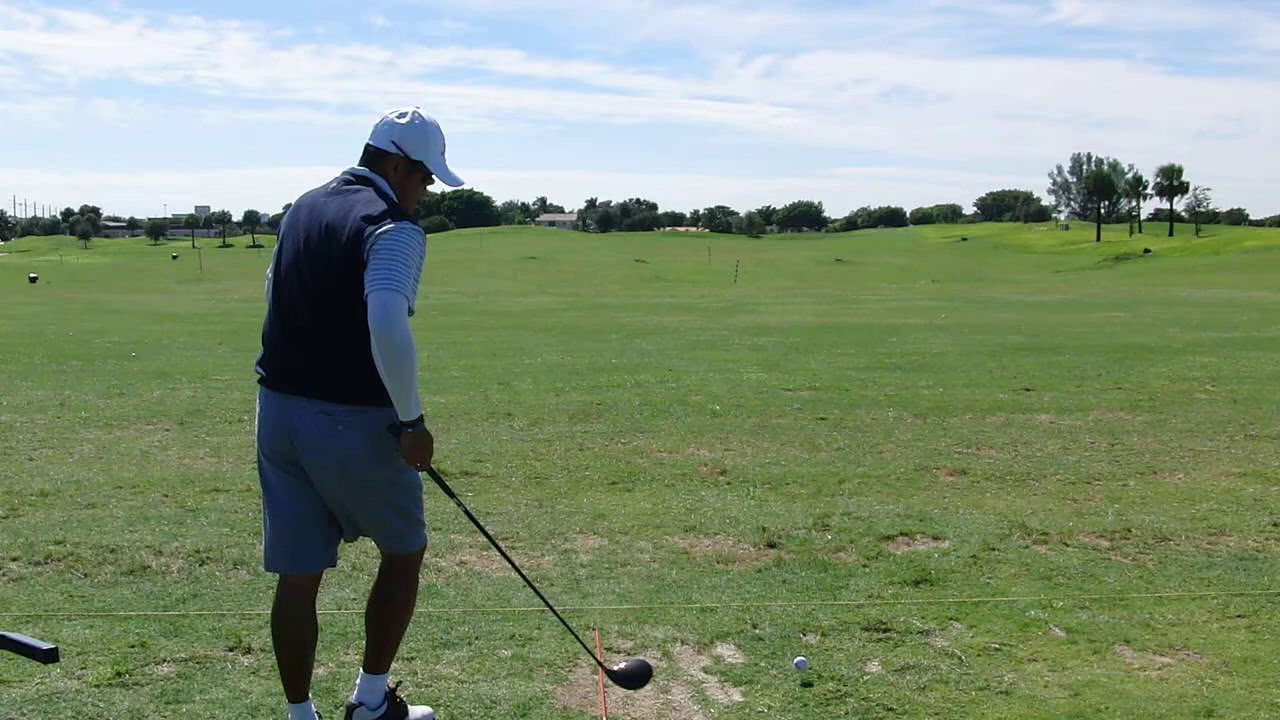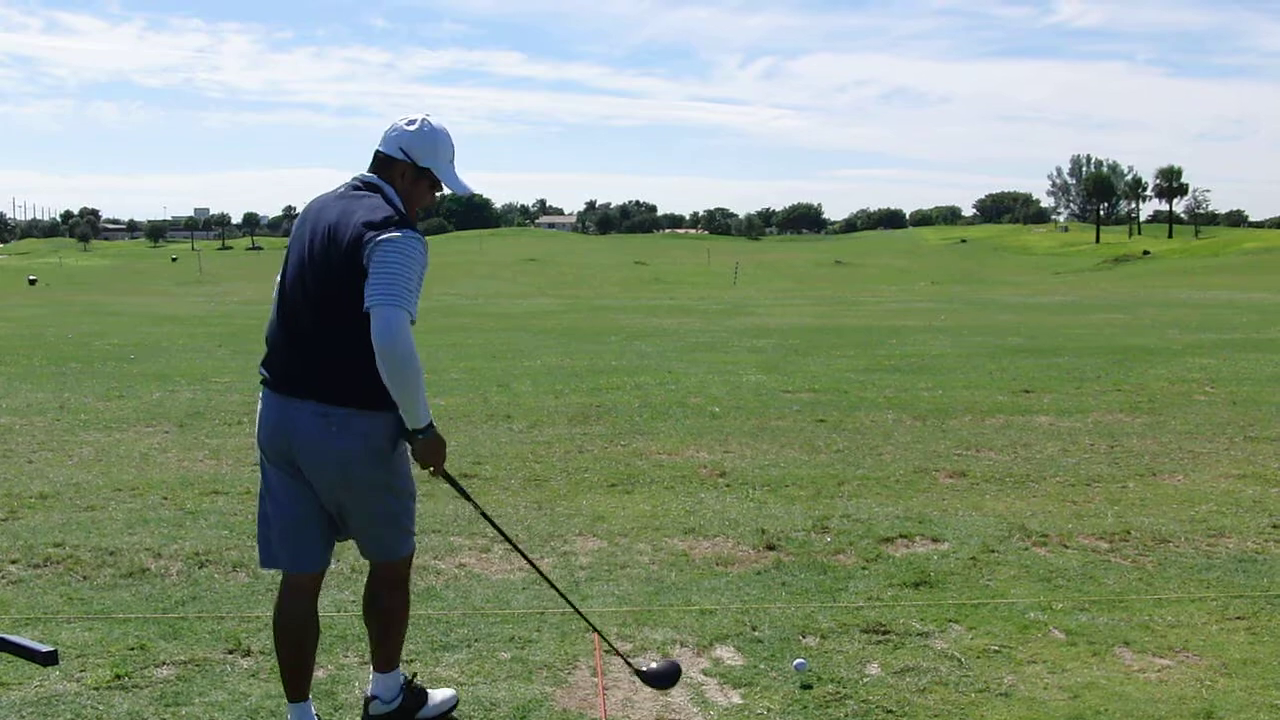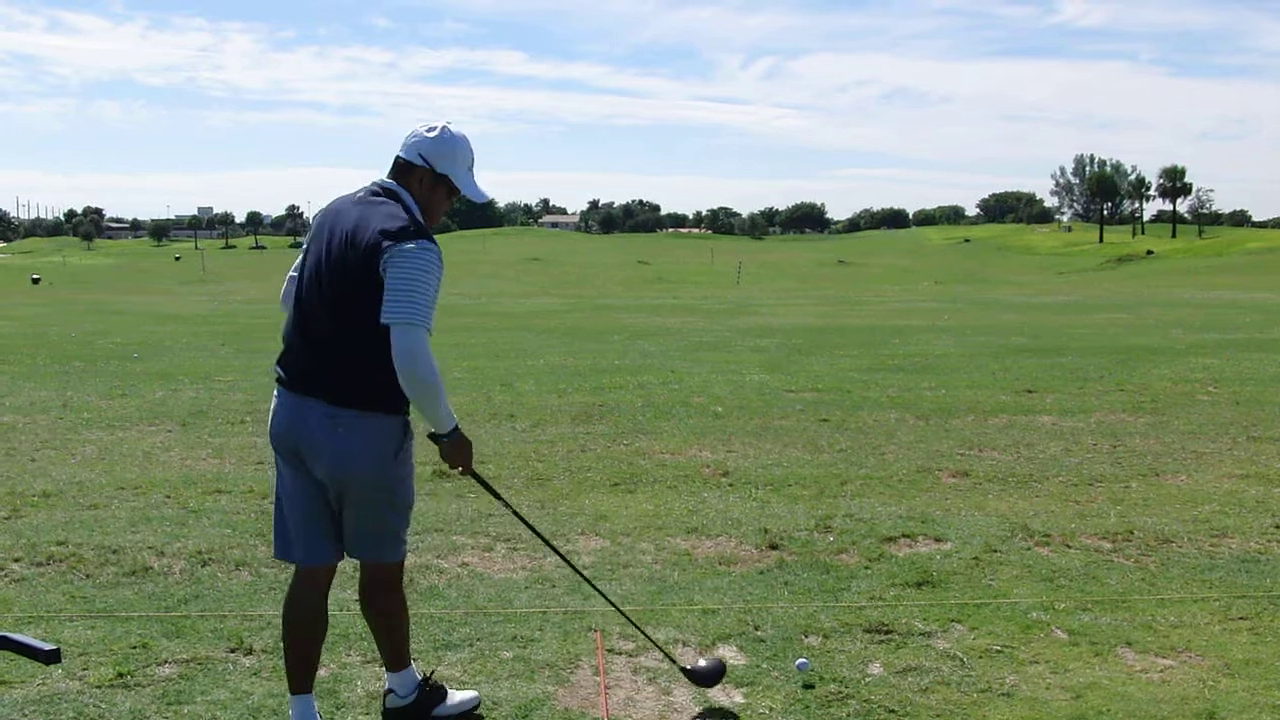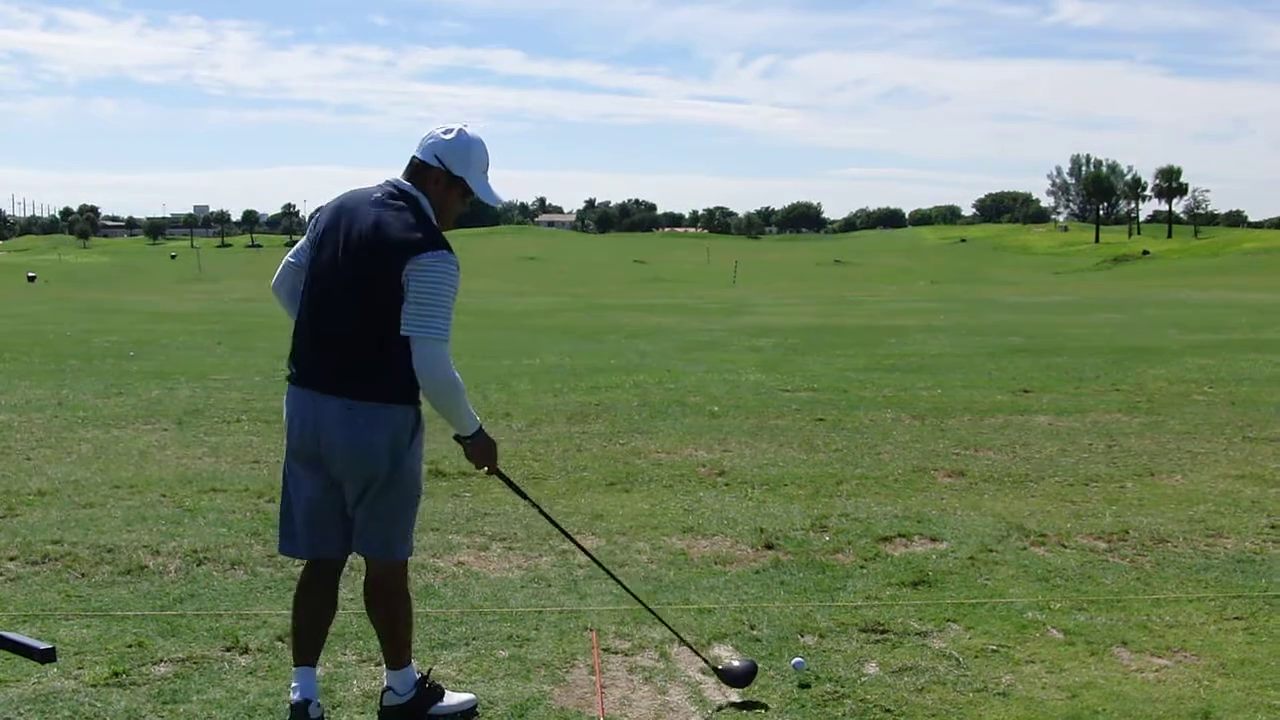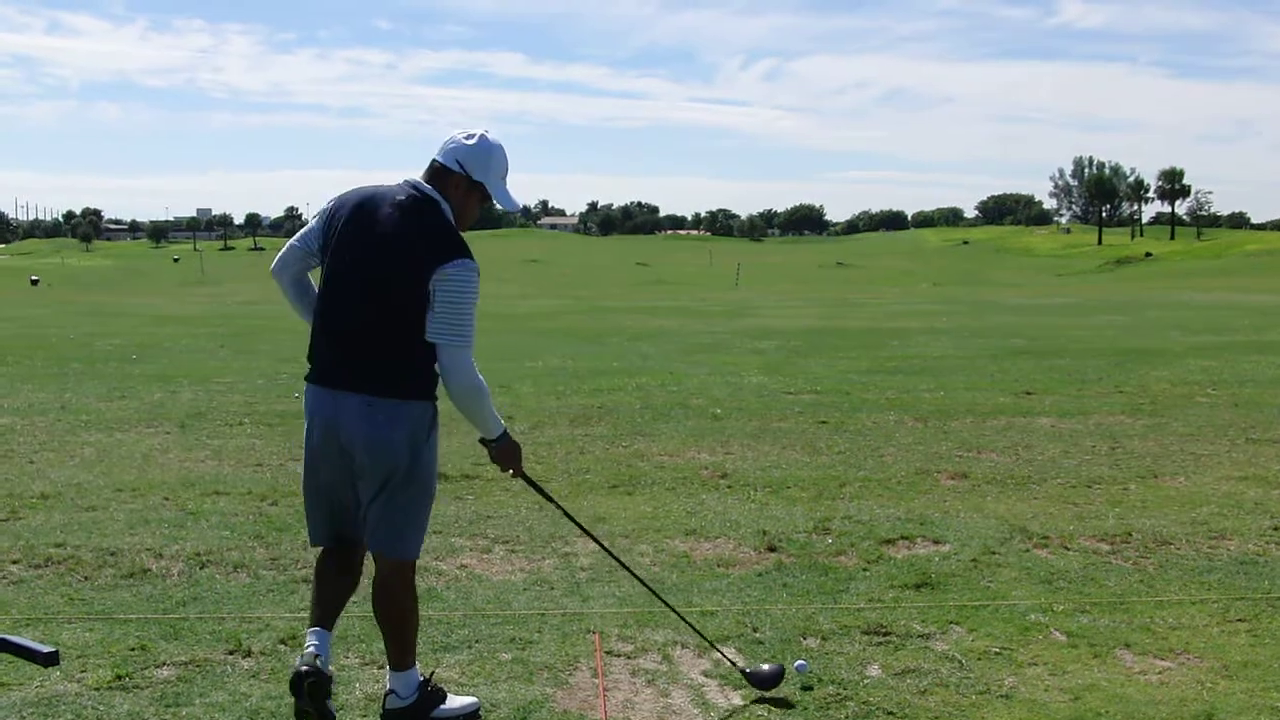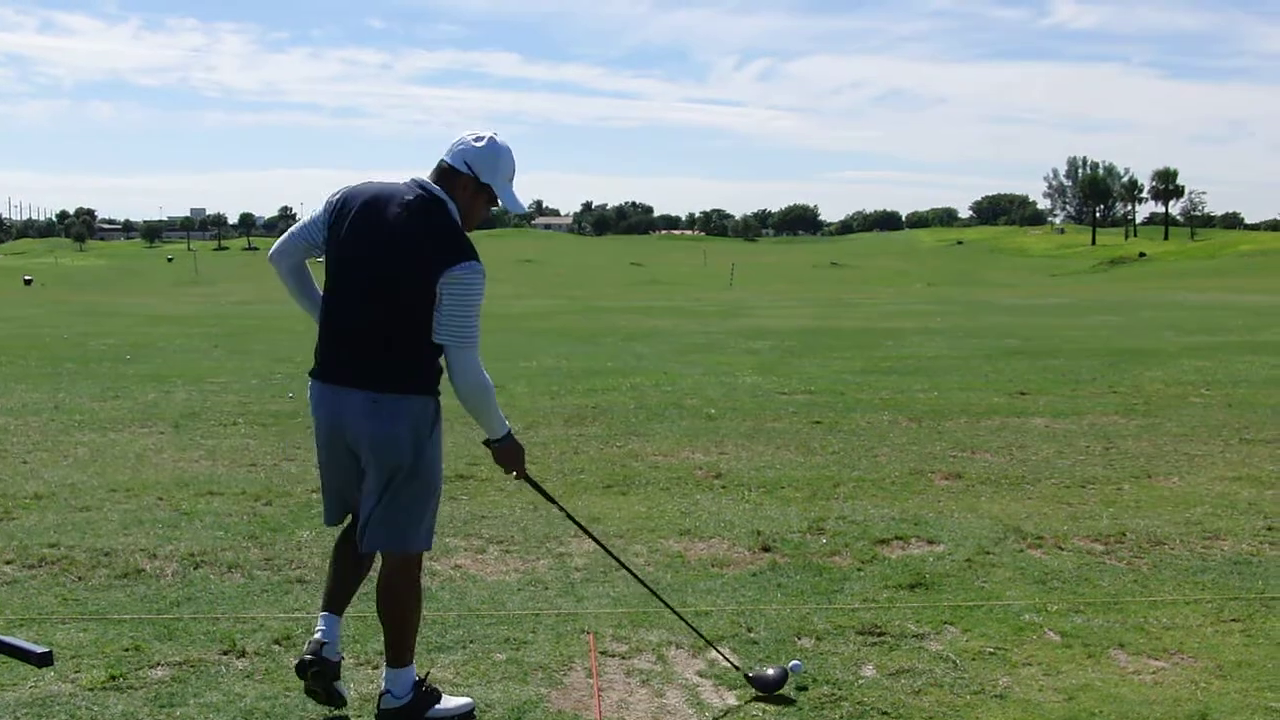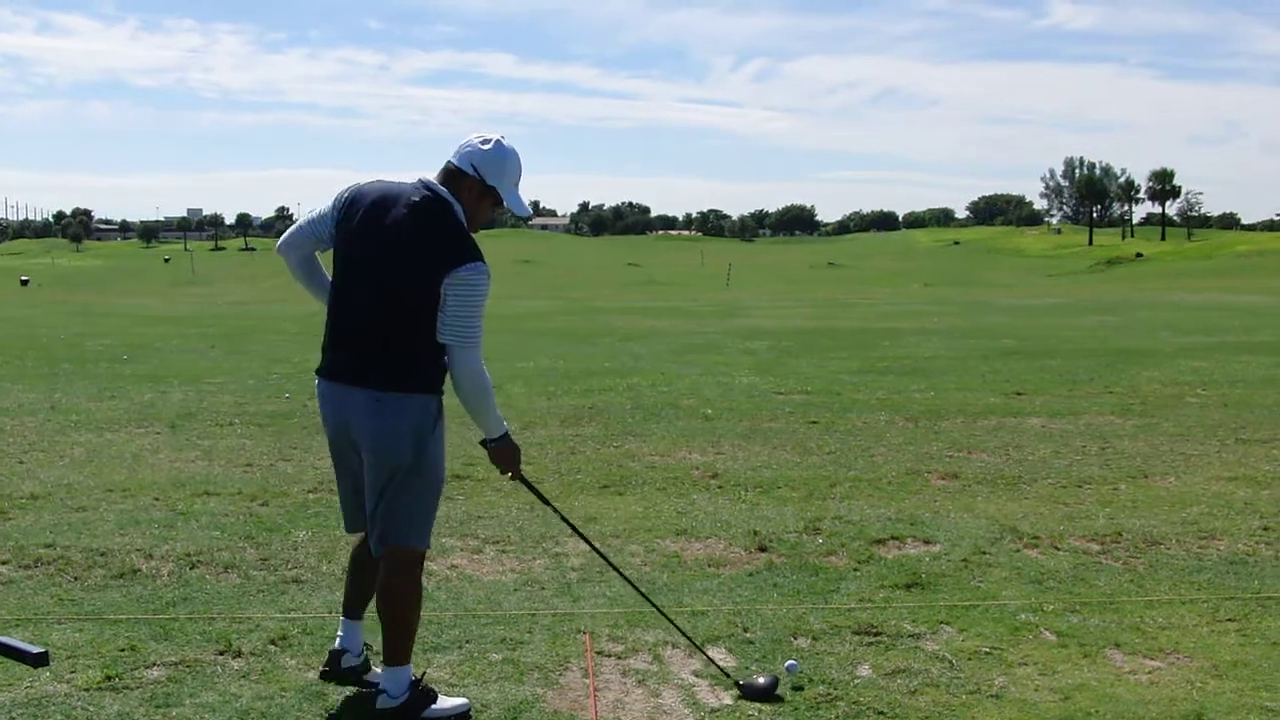
dt=0.1s
person 1, frame 1
left shoulder: (303, 207)
right shoulder: (394, 229)
right elbow: (389, 330)
right wrist: (412, 420)
left hip: (280, 413)
right hip: (354, 422)
left knee: (297, 576)
right knee: (402, 556)
person 1, frame 2
left shoulder: (316, 210)
right shoulder: (396, 236)
right elbow: (391, 341)
right wrist: (421, 426)
left hip: (281, 413)
right hip: (354, 425)
left knee: (299, 577)
right knee: (390, 563)
person 1, frame 3
left shoulder: (333, 214)
right shoulder: (412, 245)
left elbow: (292, 297)
right elbow: (410, 359)
right wrist: (447, 430)
left hip: (294, 410)
right hip: (364, 424)
left knee: (311, 570)
right knee: (381, 566)
person 1, frame 4
left shoulder: (338, 209)
right shoulder: (429, 253)
left elbow: (284, 285)
right elbow: (432, 367)
right wrist: (471, 432)
left hip: (307, 404)
right hip: (378, 418)
left knee: (322, 559)
right knee: (386, 564)
person 1, frame 5
left shoulder: (350, 203)
right shoulder: (452, 257)
left elbow: (286, 269)
right elbow: (457, 371)
right wrist: (496, 435)
left hip: (326, 398)
right hip: (395, 414)
left knee: (344, 539)
right knee: (394, 556)
left ankle: (315, 656)
person 1, frame 6
left shoulder: (355, 199)
right shoulder: (458, 258)
left elbow: (283, 257)
right elbow: (464, 371)
right wrist: (500, 436)
left hip: (331, 394)
right hip: (399, 410)
left knee: (362, 527)
right knee: (401, 553)
left ankle: (323, 642)
person 1, frame 7
left shoulder: (362, 197)
right shoulder: (464, 260)
left elbow: (293, 247)
right elbow: (466, 369)
right wrist: (497, 436)
left hip: (337, 392)
right hip: (401, 406)
left knee: (375, 531)
right knee: (401, 549)
left ankle: (348, 649)
